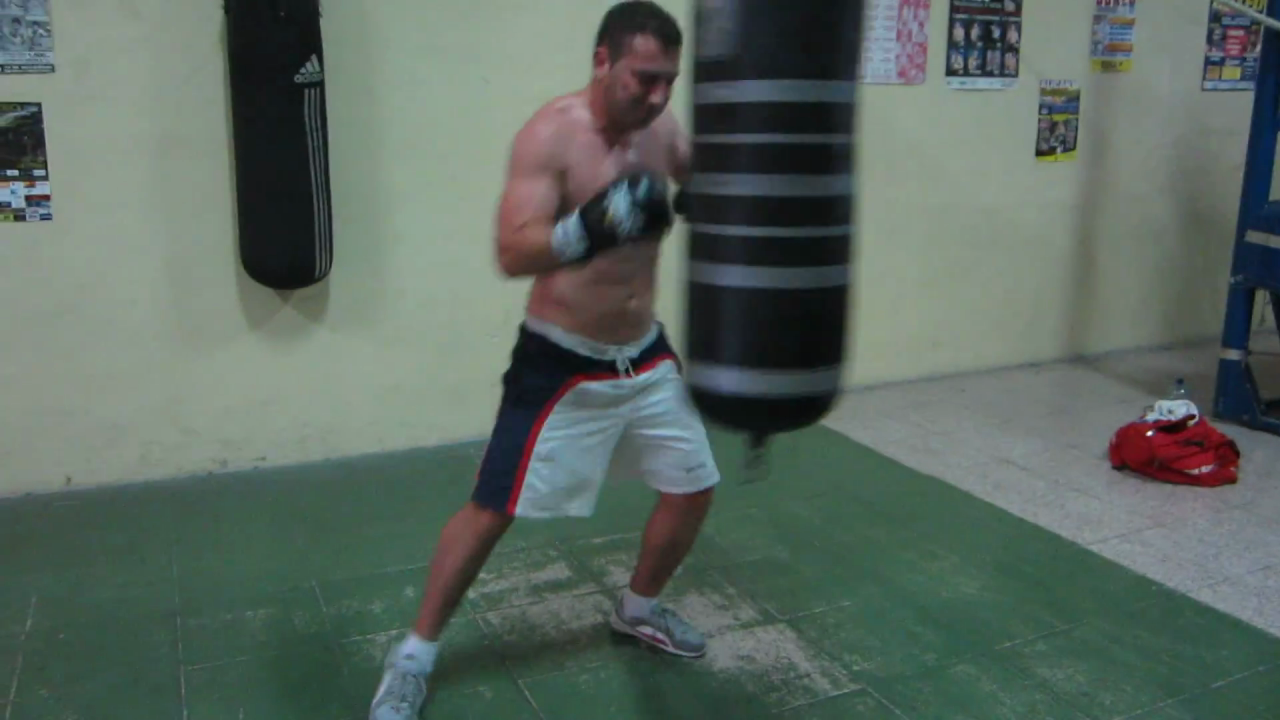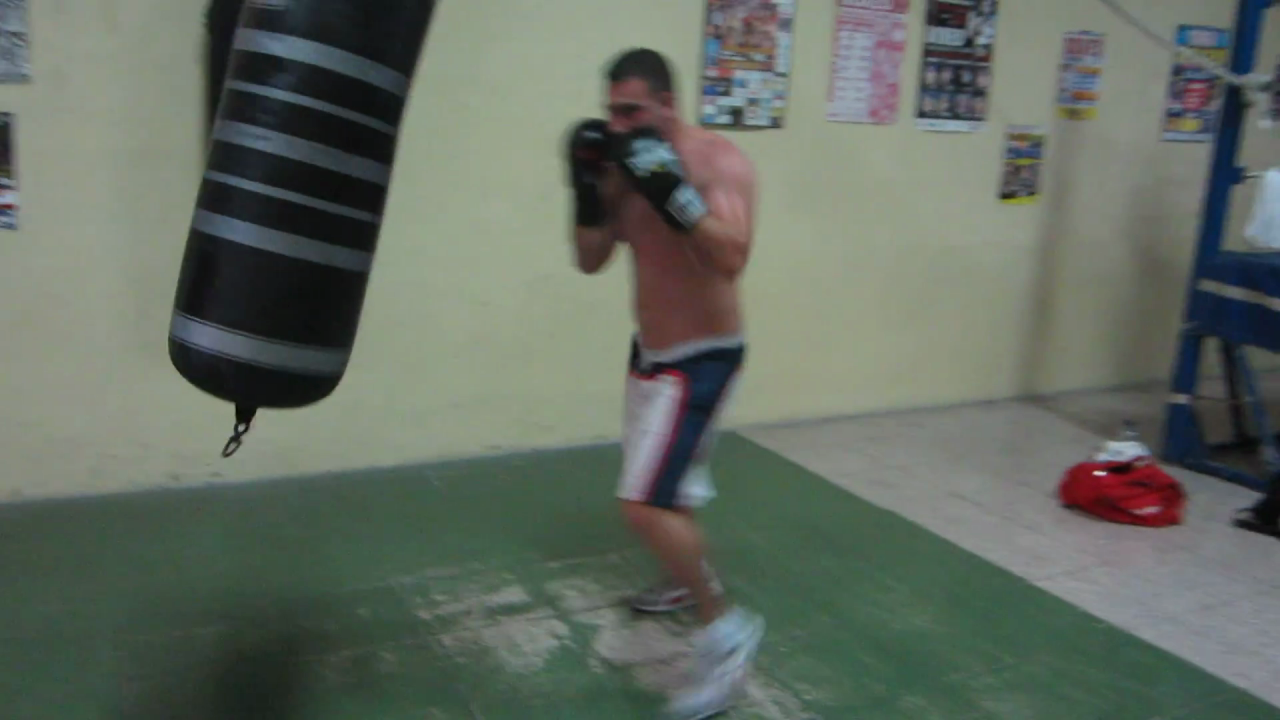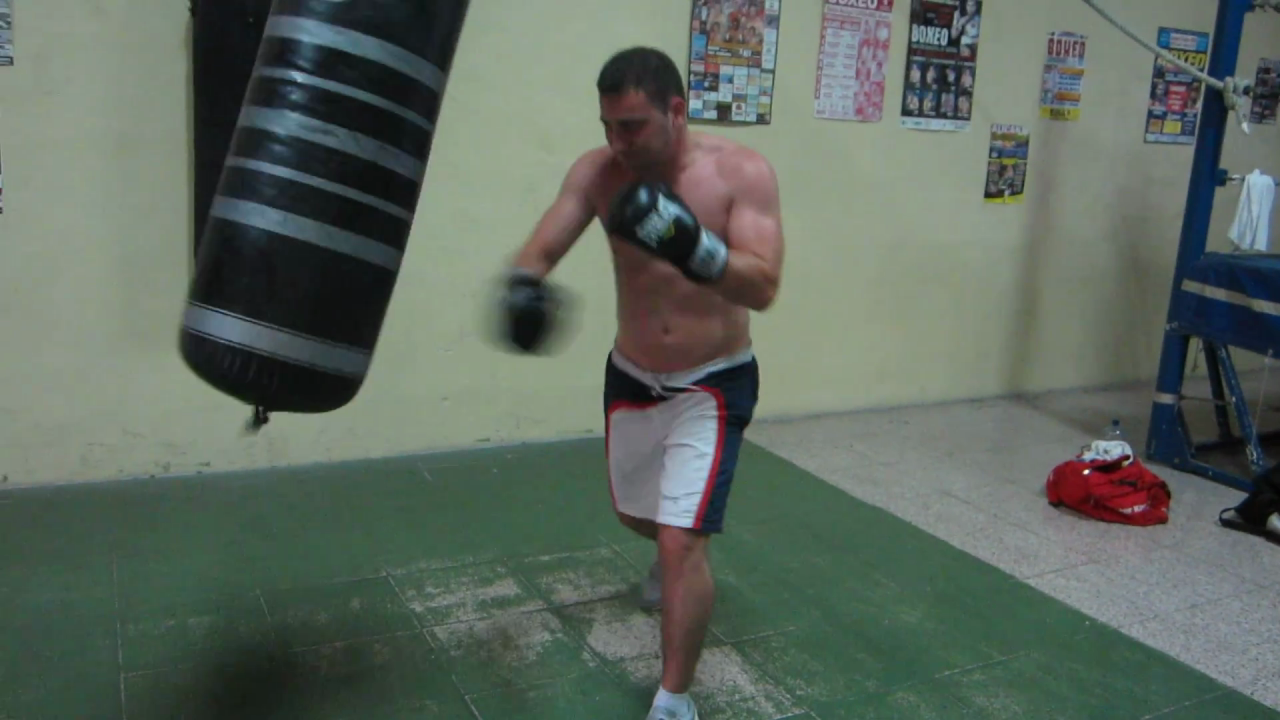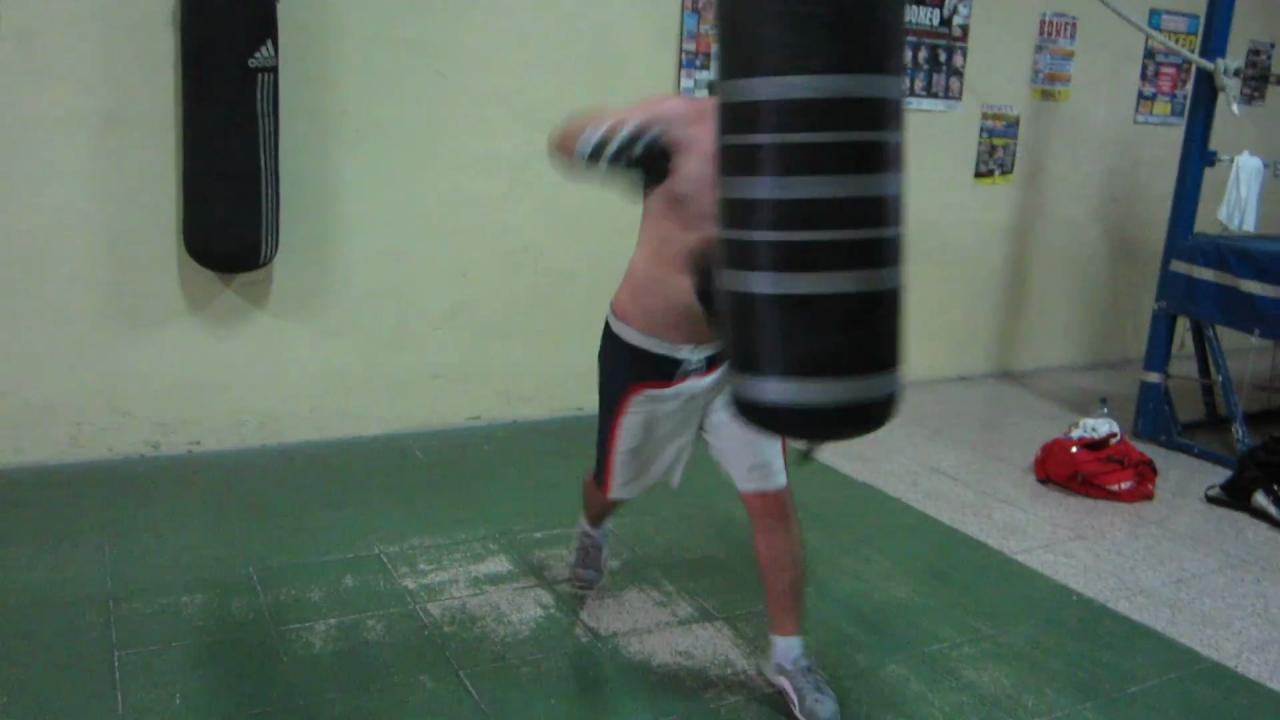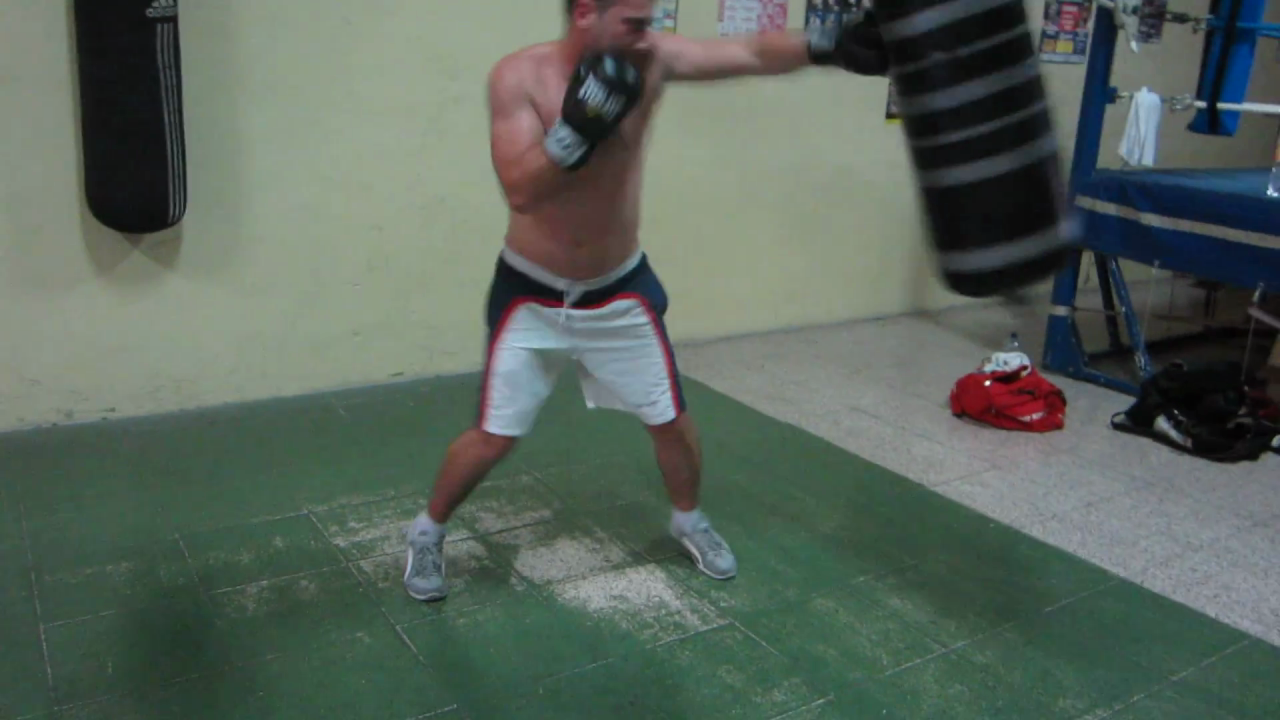
dt=1s
person 1, frame 1
left shoulder: (660, 127)
right shoulder: (551, 135)
right elbow: (512, 255)
right wrist: (596, 226)
left hip: (644, 355)
right hip: (561, 360)
left knee: (692, 490)
right knee: (492, 511)
left ankle: (639, 603)
right ankle: (415, 653)
person 1, frame 2
left shoulder: (720, 161)
right shoulder: (626, 172)
left elbow: (730, 258)
right elbow: (590, 259)
left wrist: (672, 189)
right wrist: (587, 189)
left hip: (701, 361)
right hip: (651, 355)
left knee: (651, 506)
right knee: (656, 489)
left ankle: (724, 631)
right ankle: (688, 581)
person 1, frame 3
left shoulder: (744, 173)
right shoulder: (596, 172)
left elbow: (761, 289)
right elbow: (540, 249)
left wrist: (686, 240)
right wrist: (522, 288)
left hip: (712, 384)
right hip: (631, 379)
left knee: (682, 542)
right knee: (637, 509)
right ankle: (673, 576)
person 1, frame 4
right shoulder: (681, 120)
right elbow: (567, 141)
right wrist: (613, 147)
left hip: (728, 357)
right hip: (644, 353)
left knee: (776, 504)
right knee: (613, 486)
left ankle: (789, 659)
right ankle: (592, 533)
person 1, frame 5
left shoulder: (651, 59)
right shoulder: (518, 75)
left elbow: (751, 54)
right elbow: (520, 191)
right wrist: (578, 123)
left hip: (619, 289)
right hip: (532, 290)
left knee: (670, 423)
right knee: (494, 437)
left ankle: (687, 521)
right ankle: (428, 531)
